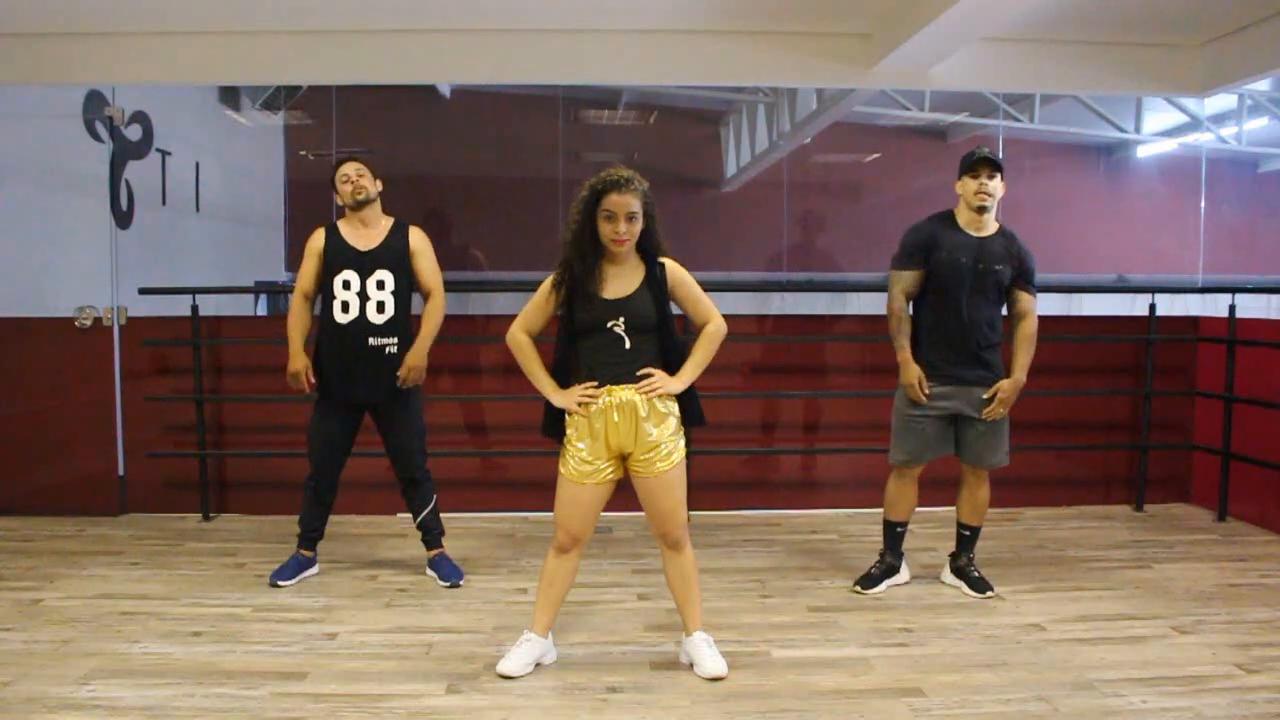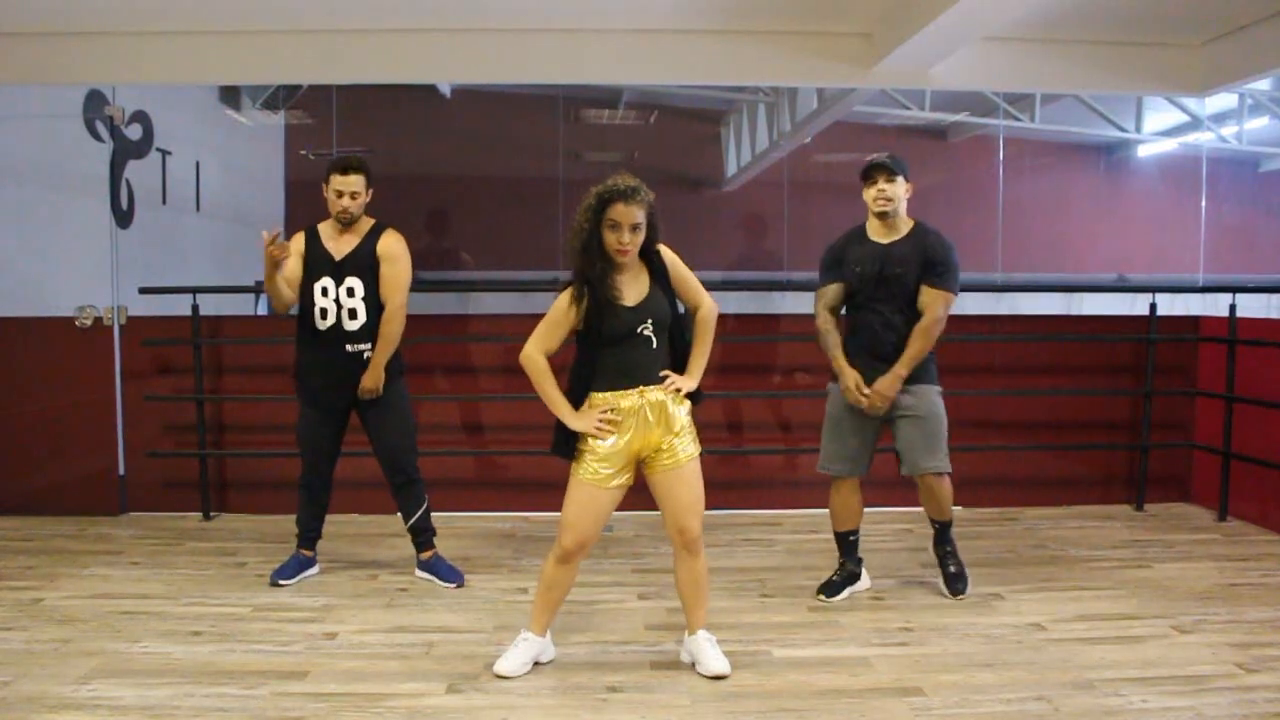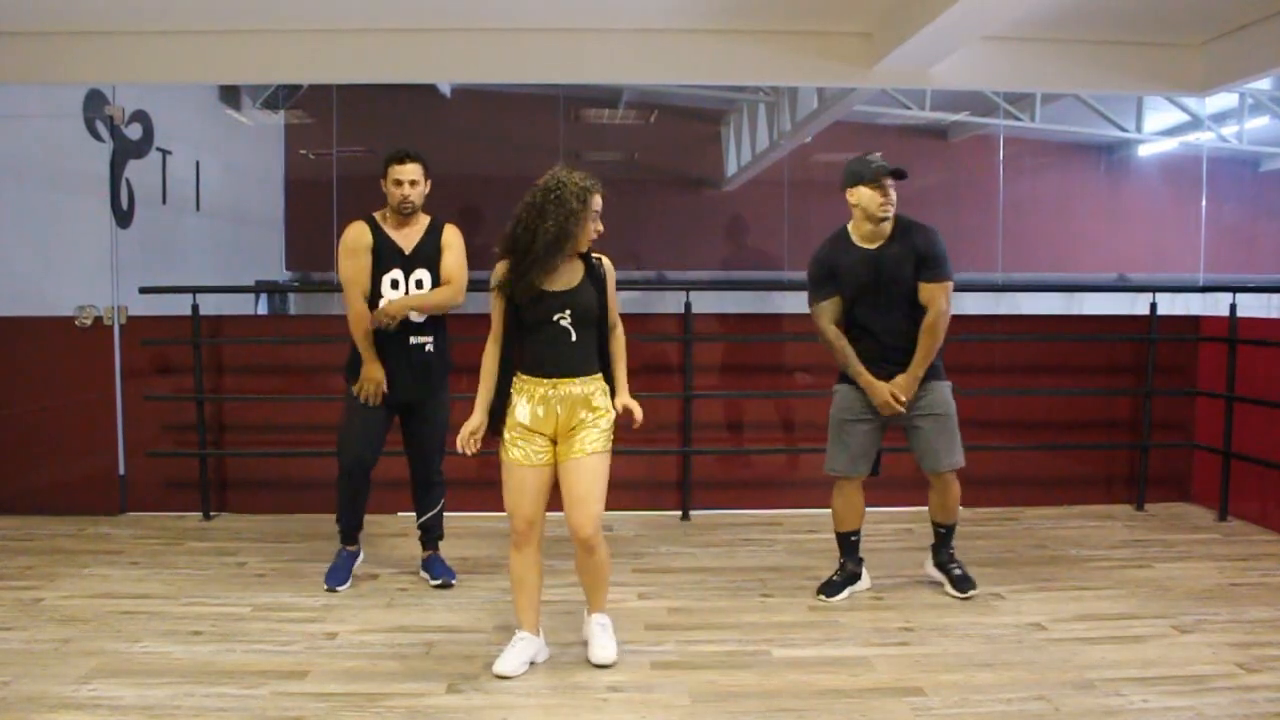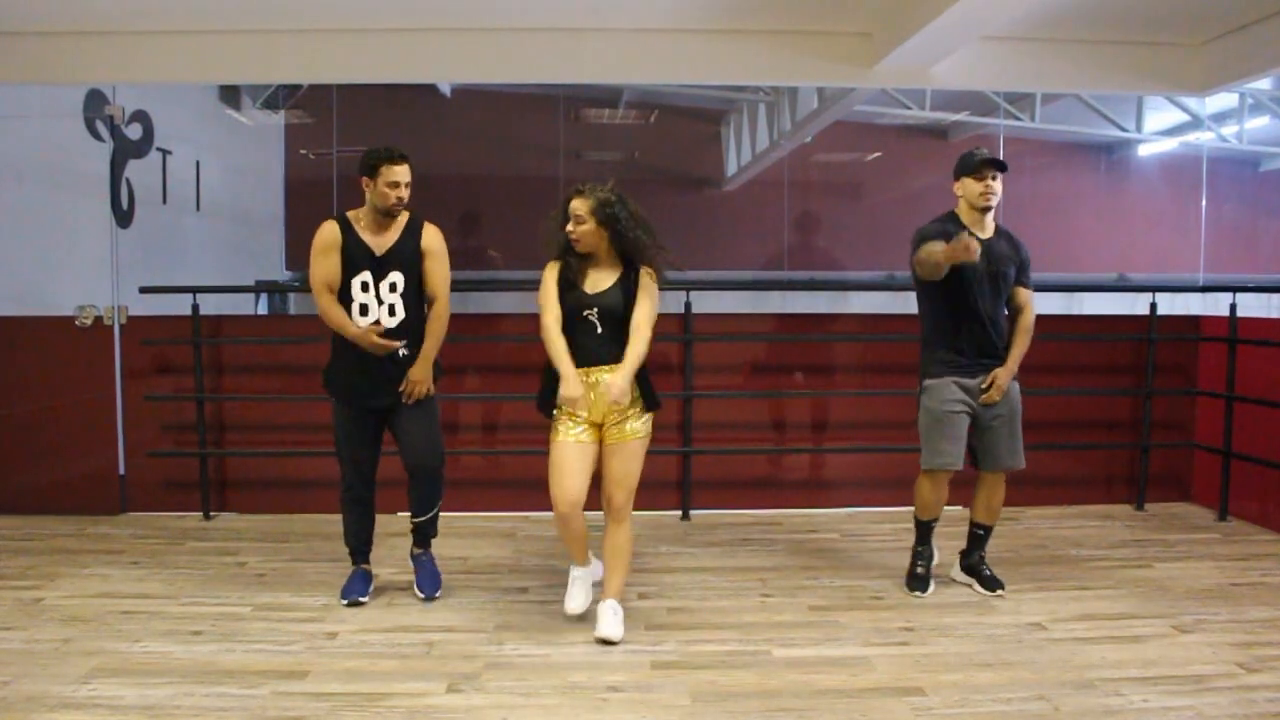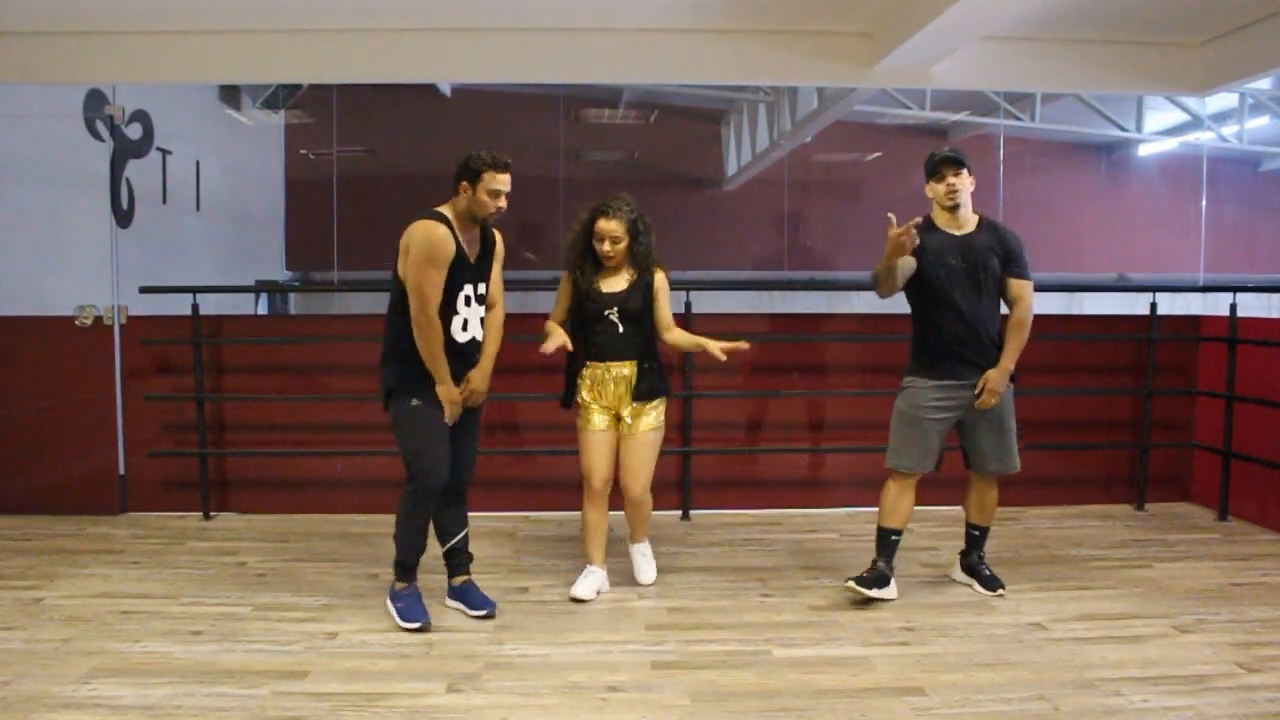
dt=0.7s
person 1, frame 1
left shoulder: (664, 272)
right shoulder: (570, 276)
left elbow: (714, 325)
right elbow: (518, 334)
left wrist: (681, 380)
right wrist: (554, 392)
left hip: (653, 418)
right hip: (589, 422)
left knee: (673, 534)
right knee: (567, 538)
left ankle: (696, 639)
right ankle: (537, 638)
person 1, frame 2
left shoulder: (664, 264)
right shoulder: (582, 292)
left elbow: (706, 309)
right elbow: (532, 354)
left wrist: (693, 376)
right wrist: (570, 415)
left hip: (670, 418)
right hip: (610, 426)
left knee: (690, 536)
right knee: (571, 543)
left ankle: (698, 637)
right ankle: (535, 637)
person 1, frame 3
left shoulder: (600, 268)
right shoulder: (511, 271)
right elbow: (496, 342)
left wrist: (623, 391)
right wrist: (478, 411)
left hip: (588, 406)
right hip: (526, 406)
left knee: (585, 529)
right knee: (524, 527)
left ankle: (597, 616)
right ankle: (528, 635)
person 1, frame 4
left shoulder: (640, 275)
right shoulder: (558, 271)
left elbow: (640, 331)
right elbow: (550, 325)
left wrist: (623, 377)
right wrist: (567, 376)
left hip: (624, 396)
right hip: (575, 397)
left knee: (618, 504)
right knee: (566, 503)
left ankle: (611, 601)
right ankle: (582, 566)
person 1, frame 5
left shoulder: (651, 277)
right shoulder: (576, 276)
left elbow: (668, 332)
right elbow: (556, 322)
left wrist: (705, 343)
right wrist: (556, 335)
left hip: (642, 386)
right hip: (594, 388)
left knee: (636, 488)
right knee: (596, 484)
left ankle: (640, 544)
right ankle: (594, 568)
person 2, frame 1
left shoulder: (1015, 251)
right shoulder: (927, 234)
left elbow: (1025, 318)
right elbow: (898, 298)
left wrist: (1017, 377)
right wrist: (905, 361)
left hip: (985, 382)
right hip: (926, 377)
left knee: (978, 471)
right knee: (906, 467)
left ankle: (962, 562)
right ankle: (891, 561)
person 2, frame 2
left shoulder: (934, 247)
right shoulder: (843, 249)
left elbow: (933, 317)
right elbow: (825, 312)
left wrist: (896, 376)
right wrist: (842, 370)
left hip: (913, 380)
right hip: (855, 379)
left knee: (931, 473)
right knee: (842, 475)
left ankle: (945, 548)
right ankle: (850, 567)
person 2, frame 3
left shoulder: (922, 240)
right shoulder: (829, 256)
left elbow: (938, 310)
right elbow: (826, 326)
left wrist: (912, 376)
right wrist: (870, 383)
left hip: (920, 377)
right hip: (860, 380)
left knee: (945, 470)
right knee: (846, 475)
left ankle: (943, 556)
right ankle: (851, 568)
person 2, frame 4
left shoulder: (1013, 248)
right shoulder: (937, 233)
left elbow: (1024, 312)
right elbow: (926, 263)
left wrist: (1009, 368)
right wrist: (950, 255)
left hip: (996, 375)
right hip: (946, 374)
left knee: (997, 471)
right knee: (938, 468)
left ankle: (972, 559)
right ankle: (922, 550)
person 2, frame 5
left shoulder: (1003, 240)
right shoulder: (914, 238)
left elbow: (1022, 307)
right elbow: (886, 285)
left wrist: (1004, 368)
right wrist: (892, 258)
left hip: (987, 377)
right hip: (927, 379)
left knee: (988, 473)
right knee: (904, 472)
left ankle: (972, 561)
right ankle: (883, 568)
person 3, frame 1
left shoulder: (410, 237)
right shoulder: (322, 239)
left elbow: (436, 295)
right elbow: (302, 298)
left wrist: (421, 350)
right wrist: (296, 352)
left hip: (394, 375)
right hip: (336, 376)
left knee: (413, 468)
right knee: (322, 468)
left ankle: (436, 552)
right ankle: (305, 553)
person 3, frame 2
left shoulder: (388, 242)
right shoulder: (303, 242)
left elbow: (396, 309)
right elbow: (282, 305)
left wrist: (377, 368)
right wrist: (271, 269)
left hip: (378, 373)
right hip: (319, 376)
left knee: (403, 466)
right knee: (314, 469)
left ankle: (427, 554)
right ankle: (305, 553)
person 3, frame 3
left shoulder: (447, 234)
right shoulder: (360, 233)
left elbow: (455, 293)
right elbow: (355, 302)
left wrist: (403, 305)
right wrist: (369, 363)
left hip: (427, 370)
right hip: (374, 369)
left knee: (428, 467)
right knee: (354, 461)
left ankle: (430, 552)
right ankle: (348, 547)
person 3, frame 4
left shoulder: (427, 235)
right shoulder: (332, 232)
left elbow: (439, 303)
right elbow: (323, 296)
left wrist: (425, 364)
right wrist: (356, 333)
left hip: (409, 373)
right hip: (354, 375)
left knee: (427, 463)
right knee: (356, 478)
left ankle: (422, 550)
right ankle: (361, 566)
person 3, frame 5
left shoulder: (492, 240)
right shoulder: (430, 234)
left elbow: (494, 308)
right elbow: (424, 315)
left wrist: (482, 370)
right wrist: (442, 383)
left hip: (464, 380)
right hip: (416, 380)
left knee: (456, 482)
right knee: (428, 479)
left ankle: (459, 579)
right ankle: (403, 582)
